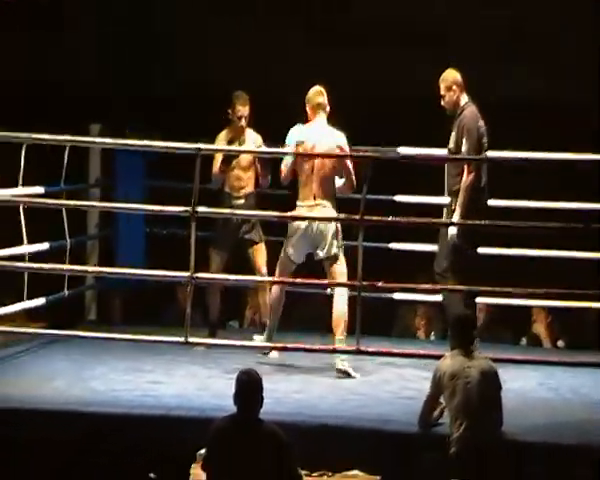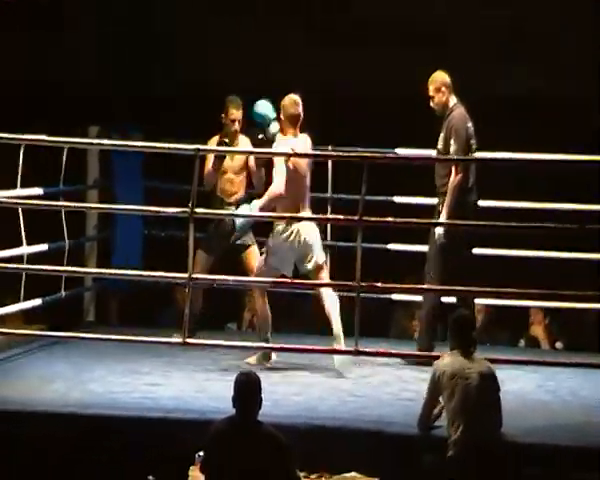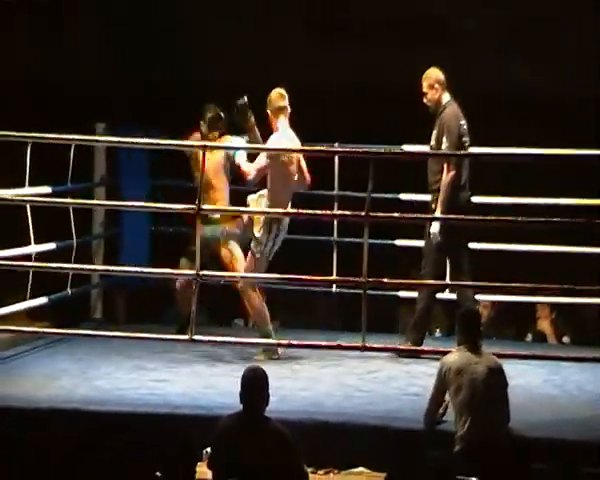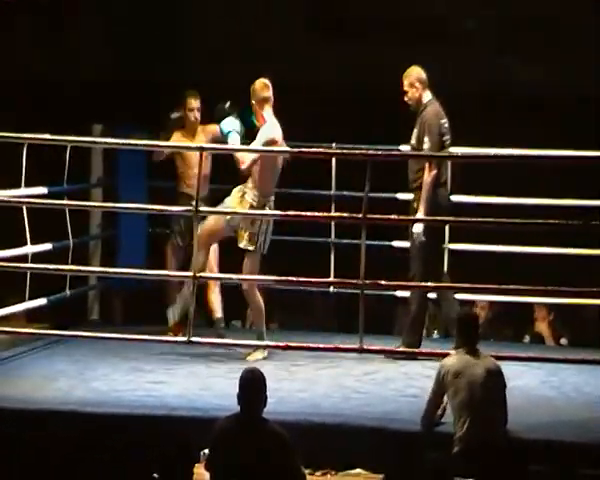
dt=0.2s
person 1, frame 1
left shoulder: (298, 135)
right shoulder: (339, 139)
left elbow: (285, 176)
right elbow: (350, 185)
left hip: (303, 217)
right hip: (327, 217)
left knee: (282, 275)
right knee: (339, 288)
left ankle: (270, 336)
right ankle: (341, 355)
person 1, frame 2
left shoulder: (284, 149)
right shoulder: (306, 142)
left elbow: (278, 190)
left wrist: (255, 208)
right wrist: (274, 133)
left hip: (288, 228)
right hip: (308, 225)
right knee: (324, 286)
left ankle: (266, 351)
right ankle: (338, 338)
person 1, frame 3
left shoulder: (276, 141)
right shoulder: (293, 139)
left elbow: (252, 174)
right elbow: (305, 181)
left wrist: (239, 157)
left hip: (273, 216)
right hip: (268, 203)
left knee: (249, 283)
left ankle: (271, 344)
person 1, frame 4
left shoulder: (268, 132)
right shoulder: (272, 128)
left elbow: (246, 160)
left wrist: (233, 138)
left hip: (259, 207)
right hip: (244, 196)
left knee: (248, 283)
right knee: (203, 235)
left ankle: (261, 343)
right ankle: (185, 296)
person 2, frame 1
left shoulder: (467, 119)
right shoulder: (468, 116)
left elbow: (469, 172)
left wrist: (457, 215)
left hip: (464, 205)
right hip: (470, 206)
left knee: (444, 271)
right knee: (465, 274)
person 2, frame 2
left shoulder: (456, 121)
right shoulder: (458, 118)
left elbow: (457, 173)
left wrist: (443, 215)
left hip: (454, 204)
right hip: (462, 207)
left knee: (435, 276)
right knee: (461, 277)
left ankle: (425, 343)
person 2, frame 3
left shoulder: (448, 117)
right shoulder: (452, 114)
left elbow: (449, 170)
left wrist: (438, 213)
left hip: (448, 202)
right hip: (457, 201)
left knee: (431, 273)
right knee: (460, 273)
left ankle: (415, 339)
person 2, frame 4
left shoulder: (429, 116)
right shoulder: (434, 113)
left elbow: (431, 169)
left wrist: (421, 213)
left hip: (429, 201)
right hip: (434, 200)
left knee: (420, 272)
right knee: (434, 271)
left ankle: (412, 341)
person 3, frame 1
left shoulder: (256, 139)
right shoulder: (222, 139)
left elbow: (265, 183)
right elbow: (215, 181)
left wrist: (264, 164)
right wrist: (225, 162)
left hip: (249, 207)
right hip: (227, 207)
left knee: (262, 273)
right knee: (214, 275)
right ankle: (212, 332)
person 3, frame 2
left shoulder: (248, 144)
right shoulder: (214, 143)
left elbow: (259, 186)
right elbow: (208, 181)
left wrist: (260, 162)
right wrist: (217, 160)
right hip: (218, 211)
left knee: (257, 275)
right knee: (197, 276)
person 3, frame 3
left shoulder: (228, 144)
right shoulder: (196, 146)
right wrist: (204, 130)
left hip: (225, 223)
right hip: (203, 221)
left knee: (242, 280)
right knee: (182, 285)
right ankle: (184, 327)
person 3, frame 4
left shoulder: (209, 132)
right shoulder: (176, 136)
right elbow: (157, 157)
right wrist: (170, 134)
left hip: (205, 206)
right hip: (183, 208)
left knee: (211, 275)
left ankle: (219, 328)
right ankle: (176, 324)
person 4, frame 1
left shoulder: (443, 367)
right shoulder: (489, 367)
left elbow: (424, 422)
right elbow: (499, 419)
left wrist: (439, 410)
left hip: (463, 449)
right hip: (491, 449)
person 4, frame 2
left shoulder: (441, 367)
right shoulder: (487, 369)
left elbow: (423, 424)
right elbow: (498, 421)
left wrist: (437, 412)
left hip: (460, 452)
right hip: (490, 452)
person 4, frame 3
left shoulder: (449, 363)
right shoulder: (495, 364)
left elbow: (429, 420)
right elbow: (505, 416)
left wrist: (443, 408)
left hip: (468, 448)
right hip: (498, 448)
person 4, frame 4
left shoulder: (447, 366)
right shoulder: (493, 366)
left elbow: (426, 422)
right elbow: (503, 417)
left wrist: (440, 411)
left hip: (466, 450)
right hip: (496, 449)
